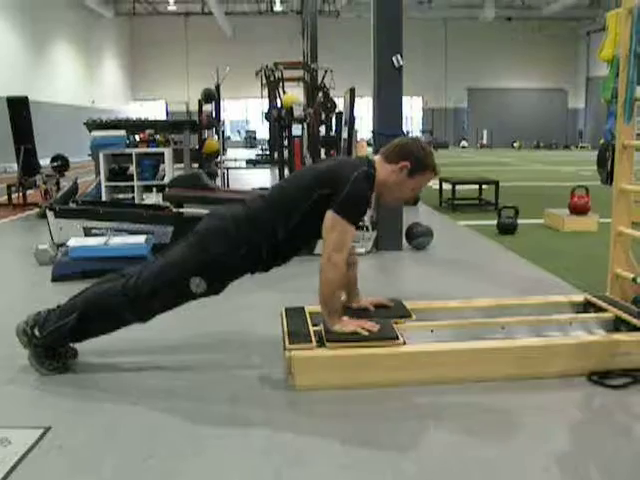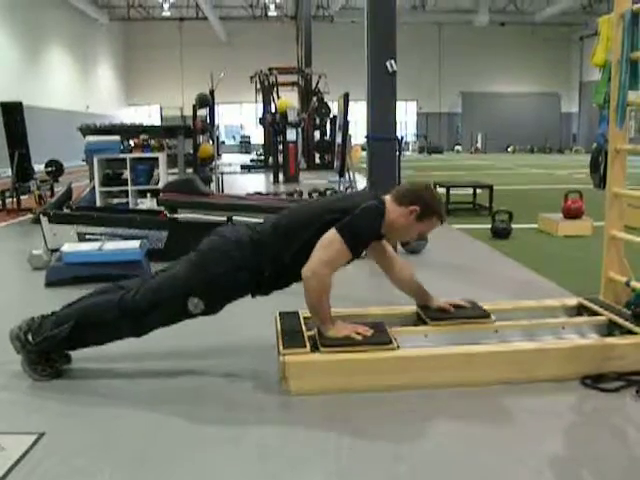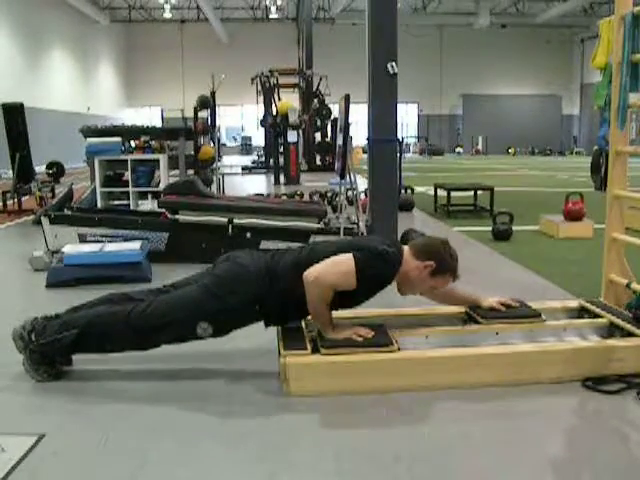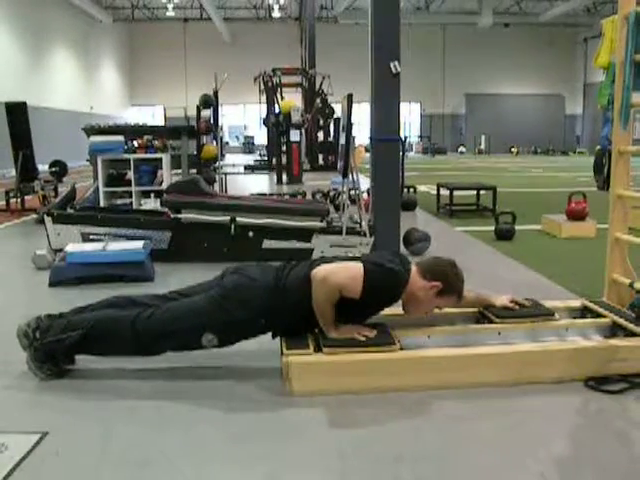
dt=0.7s
person 1, frame 1
left shoulder: (357, 176)
right shoulder: (358, 184)
left elbow: (343, 248)
right elbow: (332, 258)
left wrist: (355, 297)
right wrist: (334, 319)
left hip: (232, 232)
right hip: (230, 244)
left knee: (142, 285)
right knee: (139, 296)
left ankle: (49, 326)
right ankle: (42, 332)
person 1, frame 2
left shoulder: (371, 212)
right shoulder: (367, 216)
left elbow: (393, 265)
right elbow: (314, 272)
left wrist: (430, 302)
right wrist: (328, 326)
left hip: (234, 249)
right hip: (232, 266)
left knee: (140, 298)
right knee: (137, 310)
left ankle: (46, 331)
right ankle: (38, 338)
person 1, frame 3
left shoulder: (390, 254)
right shoulder: (383, 262)
left elbow: (435, 289)
right elbow: (316, 279)
left wrist: (478, 299)
right wrist: (328, 329)
left hip: (246, 272)
right hip: (243, 291)
left knee: (149, 306)
right knee: (145, 324)
left ankle: (50, 328)
right ankle: (43, 340)
person 1, frame 4
left shoulder: (400, 268)
right shoulder: (390, 280)
left elbow: (442, 291)
right elbow: (323, 276)
left wrist: (491, 299)
right wrist: (332, 328)
left hip: (255, 282)
right hip: (252, 305)
left knee: (155, 311)
right knee: (148, 330)
left ankle: (56, 327)
right ankle: (48, 337)
